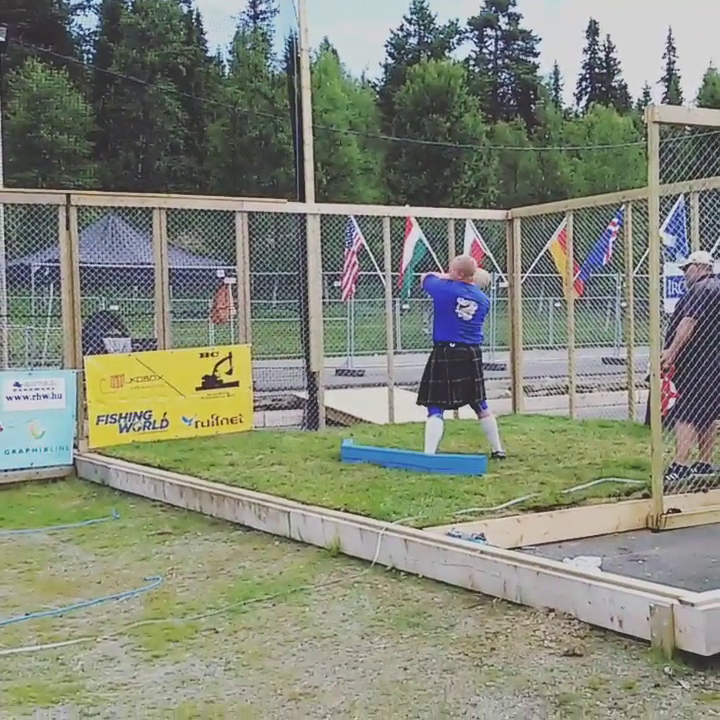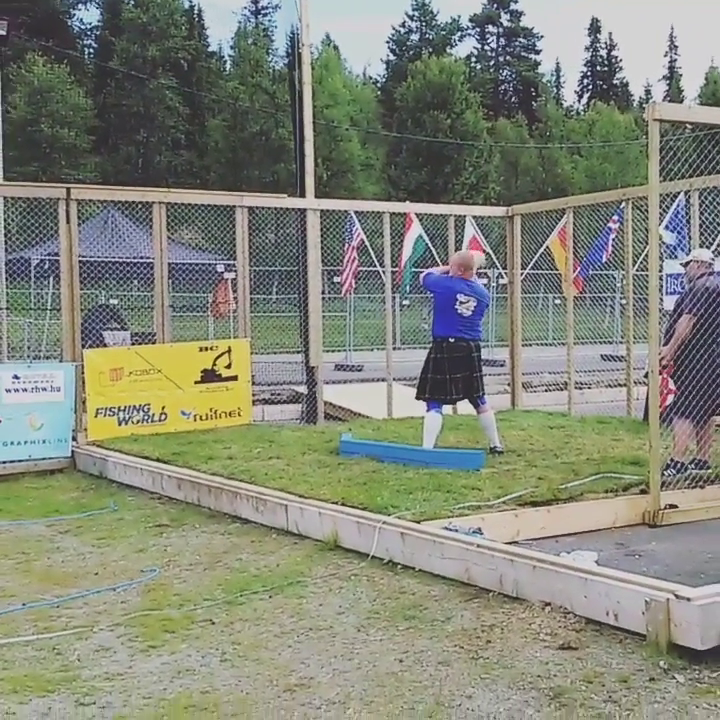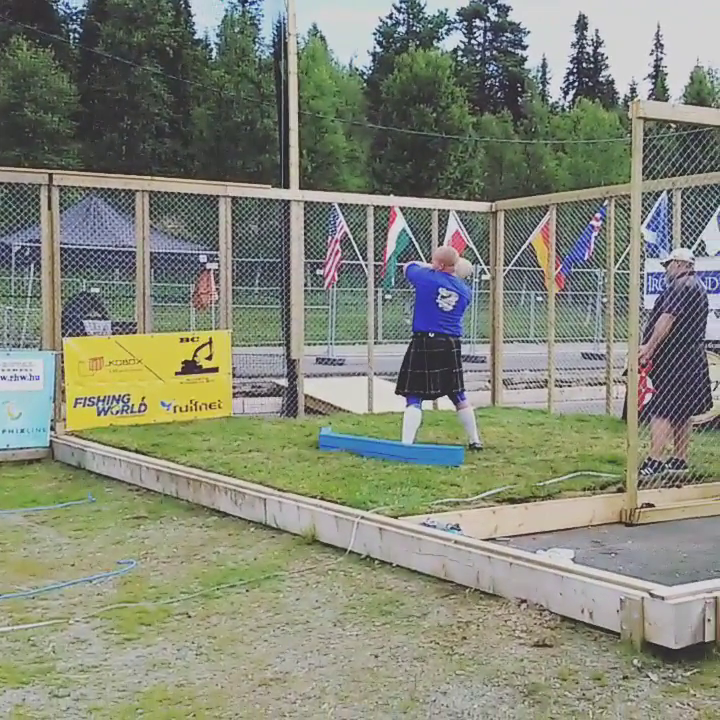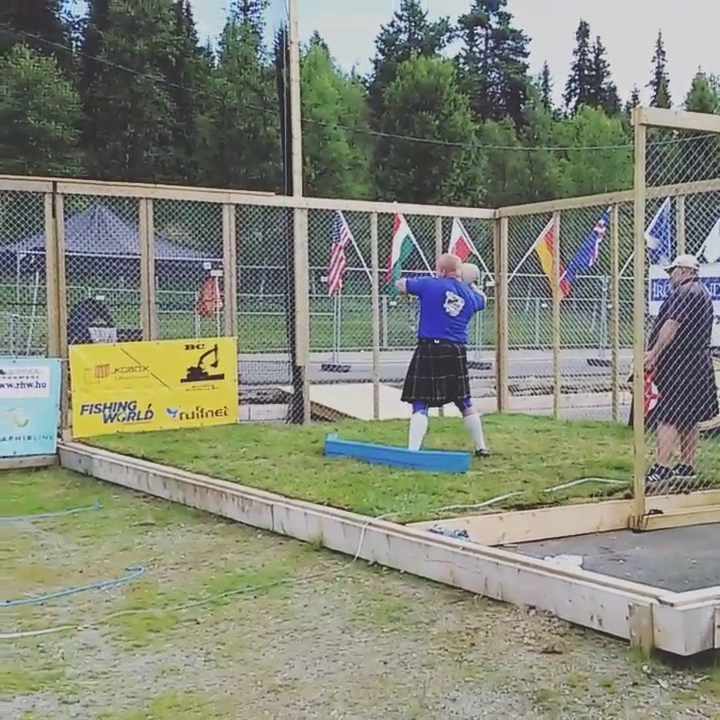
dt=0.4s
person 1, frame 1
left shoulder: (701, 289)
left elbow: (689, 321)
left wrist: (671, 350)
right wrist: (676, 351)
left hip: (696, 360)
left knee: (685, 414)
left ankle: (681, 466)
person 1, frame 2
left shoulder: (701, 287)
left elbow: (689, 319)
left wrist: (671, 348)
left hip: (694, 358)
left knee: (683, 411)
left ankle: (678, 463)
person 1, frame 3
left shoulder: (681, 286)
right shoulder: (698, 287)
left elbow: (668, 317)
left wrist: (649, 346)
left hip: (674, 357)
right hip: (691, 356)
left knee: (661, 409)
right knee: (682, 411)
left ankle: (655, 461)
right ankle: (679, 460)
person 1, frame 4
left shoulder: (685, 292)
left elbow: (673, 323)
left wrist: (654, 352)
left hip: (679, 363)
right hip: (697, 362)
left knee: (667, 416)
right knee: (689, 416)
left ankle: (662, 468)
right ankle: (687, 466)
person 2, frame 1
left shoulder: (444, 289)
right shoulder: (482, 298)
left elbow: (425, 277)
left wrist: (448, 278)
right wrist: (475, 284)
left hip: (445, 355)
right hip: (472, 355)
left knee: (436, 409)
right knee: (480, 405)
left ankle: (429, 455)
right ankle: (497, 450)
person 2, frame 2
left shoulder: (444, 285)
right shoulder: (482, 294)
left elbow: (424, 276)
left wrist: (446, 270)
right wrist: (473, 276)
left hip: (444, 350)
right hip: (471, 350)
left knee: (435, 403)
right knee: (479, 400)
left ankle: (427, 450)
right ankle: (496, 445)
person 2, frame 3
left shoulder: (426, 278)
right shoulder: (463, 289)
left elbow: (408, 266)
left wrist: (430, 268)
right wrist: (456, 274)
left hip: (424, 344)
right hip: (451, 346)
left knee: (414, 398)
right knee: (459, 397)
left ankle: (406, 445)
right ankle: (475, 441)
person 2, frame 4
left shoulder: (432, 285)
right shoulder: (470, 294)
left elbow: (401, 284)
right elbow: (481, 299)
right wrist: (472, 284)
left hip: (431, 352)
right hip: (457, 352)
left knee: (422, 404)
right knee: (466, 403)
left ankle: (414, 452)
right ankle: (482, 448)
